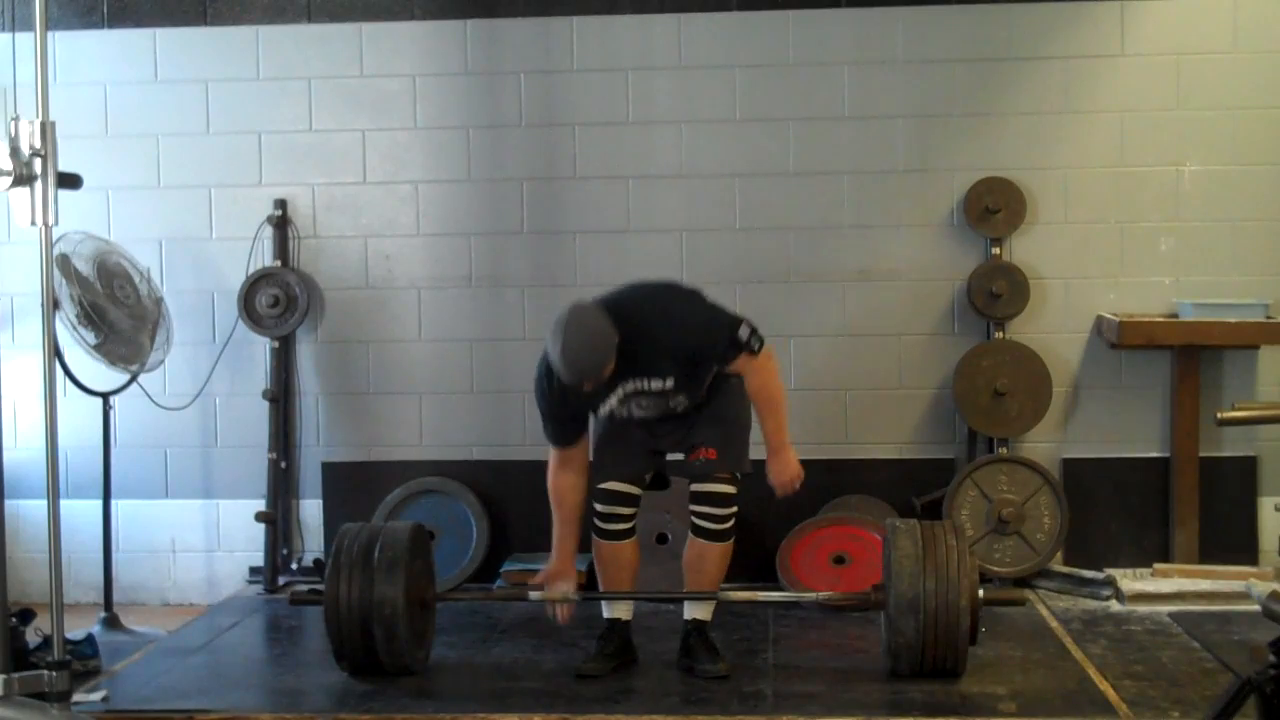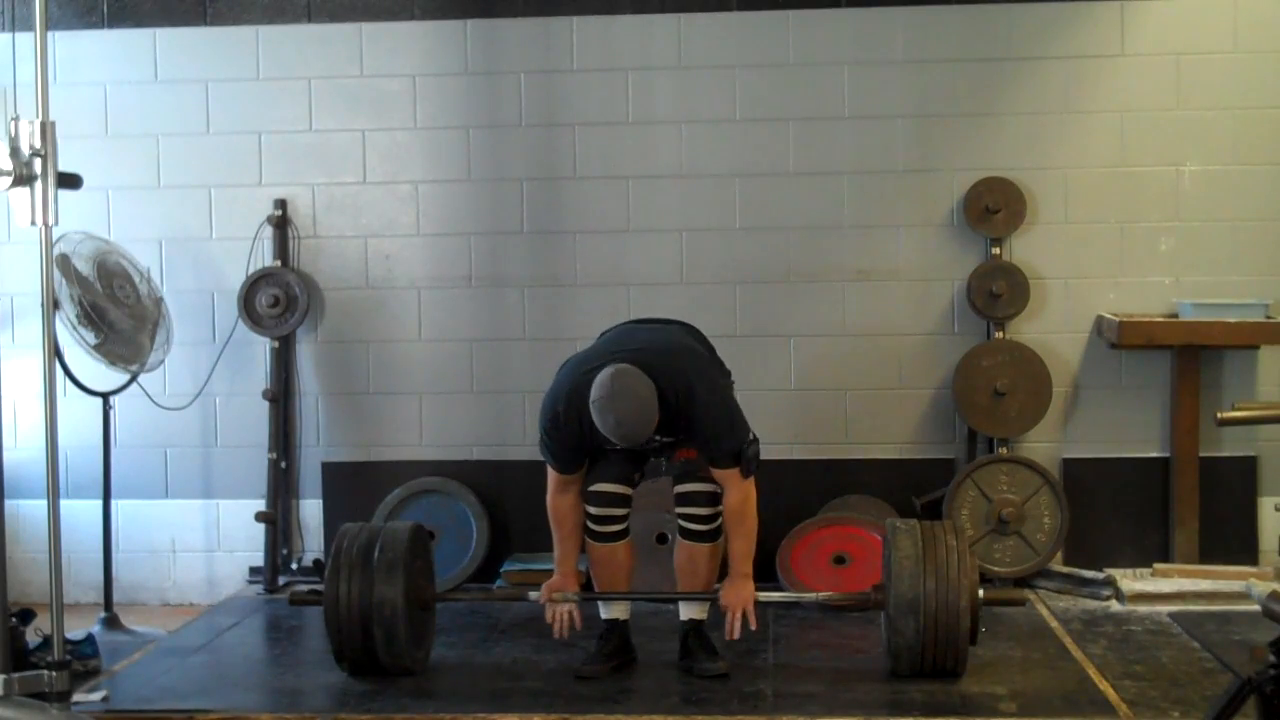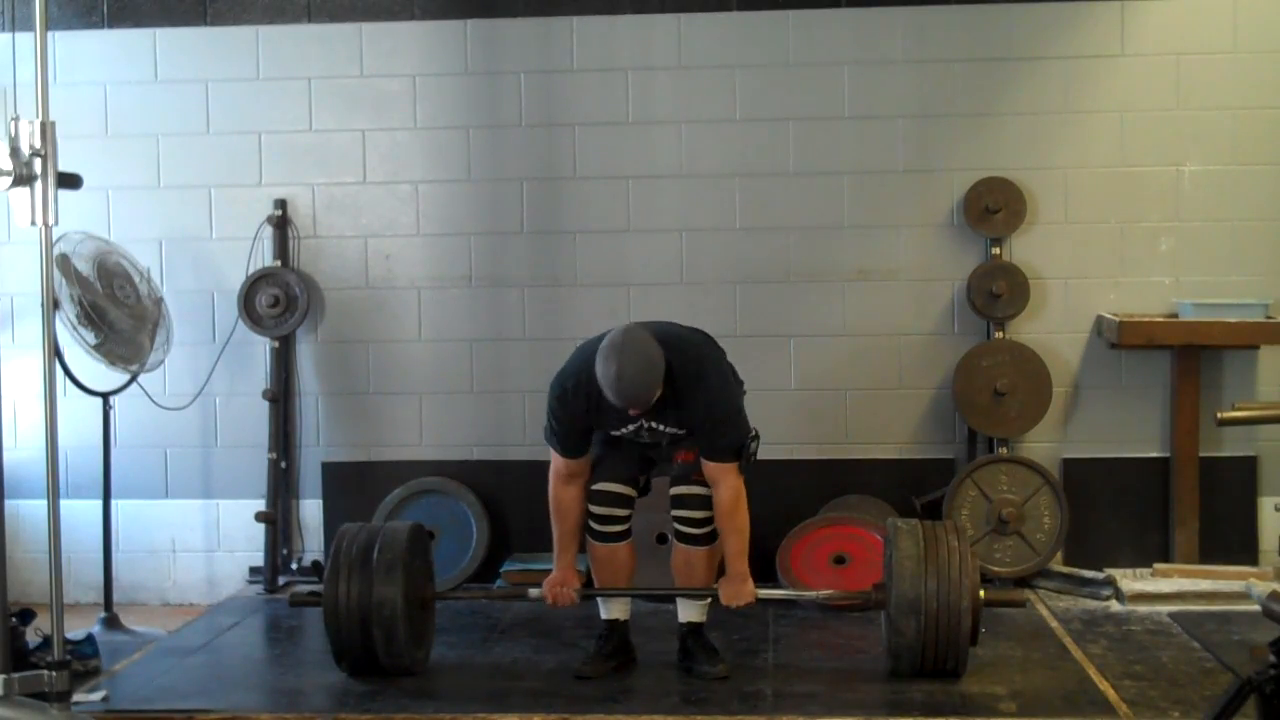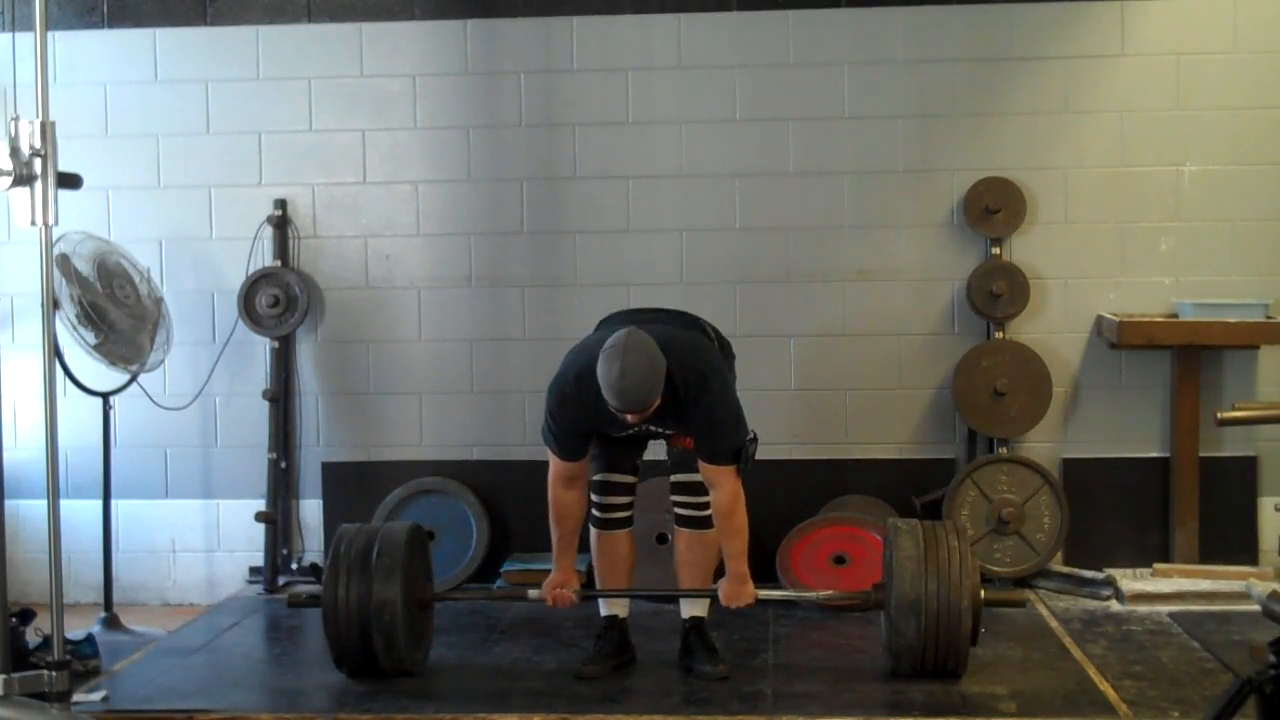
dt=0.7s
person 1, frame 1
left shoulder: (671, 317)
right shoulder: (556, 380)
left elbow: (757, 361)
right elbow: (566, 466)
left wrist: (780, 451)
right wrist: (562, 558)
left hip: (709, 397)
left knee: (714, 503)
right knee: (610, 505)
left ankle: (695, 635)
right ankle: (616, 634)
person 1, frame 2
left shoulder: (703, 396)
right shoulder: (565, 406)
left elbow: (738, 486)
right elbow: (564, 489)
left wrist: (740, 577)
right wrist: (564, 573)
left hip: (689, 389)
left knee: (700, 505)
right knee: (601, 506)
left ankle: (693, 634)
right ankle: (615, 635)
person 1, frame 3
left shoulder: (707, 377)
right shoulder: (573, 385)
left elbow: (727, 483)
right elbow: (567, 477)
left wrist: (738, 573)
right wrist: (564, 566)
left hip: (698, 430)
left knee: (696, 512)
right knee: (603, 509)
left ankle: (692, 635)
right ankle: (614, 635)
person 1, frame 4
left shoulder: (705, 379)
right shoulder: (572, 386)
left elbow: (723, 487)
right elbow: (567, 482)
left wrist: (737, 574)
right wrist: (563, 567)
left hip: (689, 383)
left knee: (695, 499)
right knee: (609, 501)
left ankle: (694, 633)
right ankle: (613, 632)
